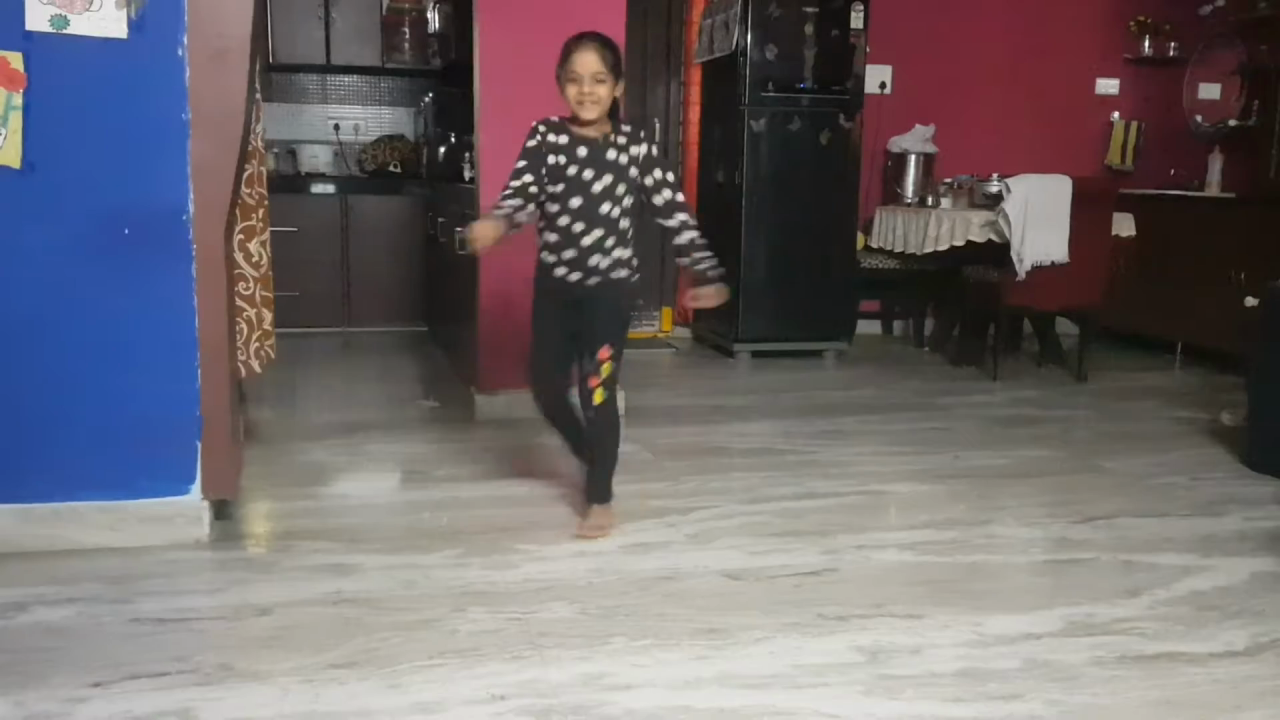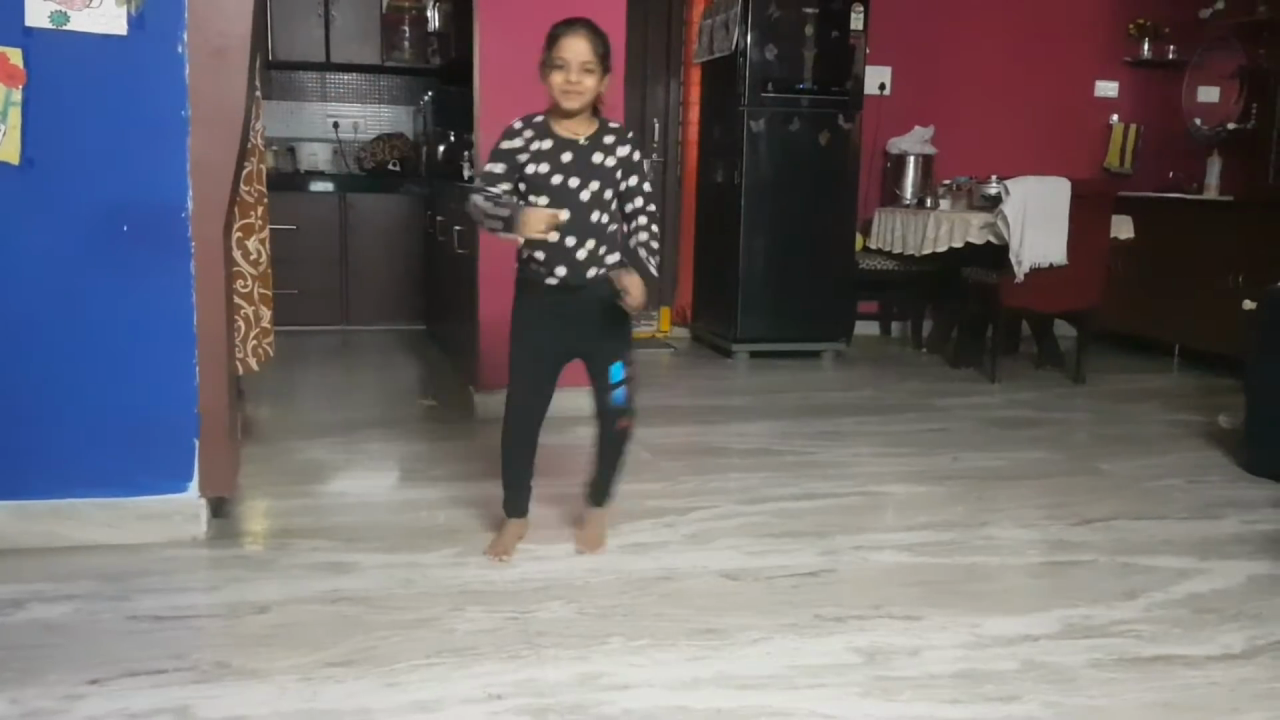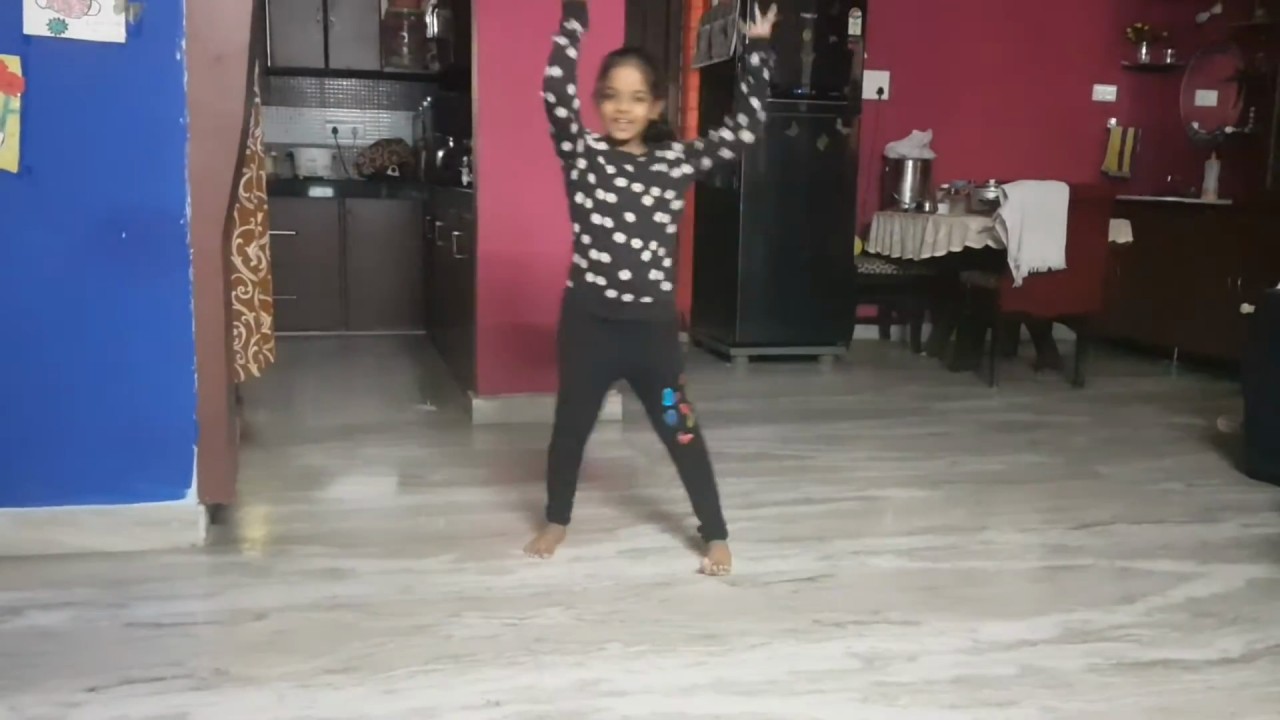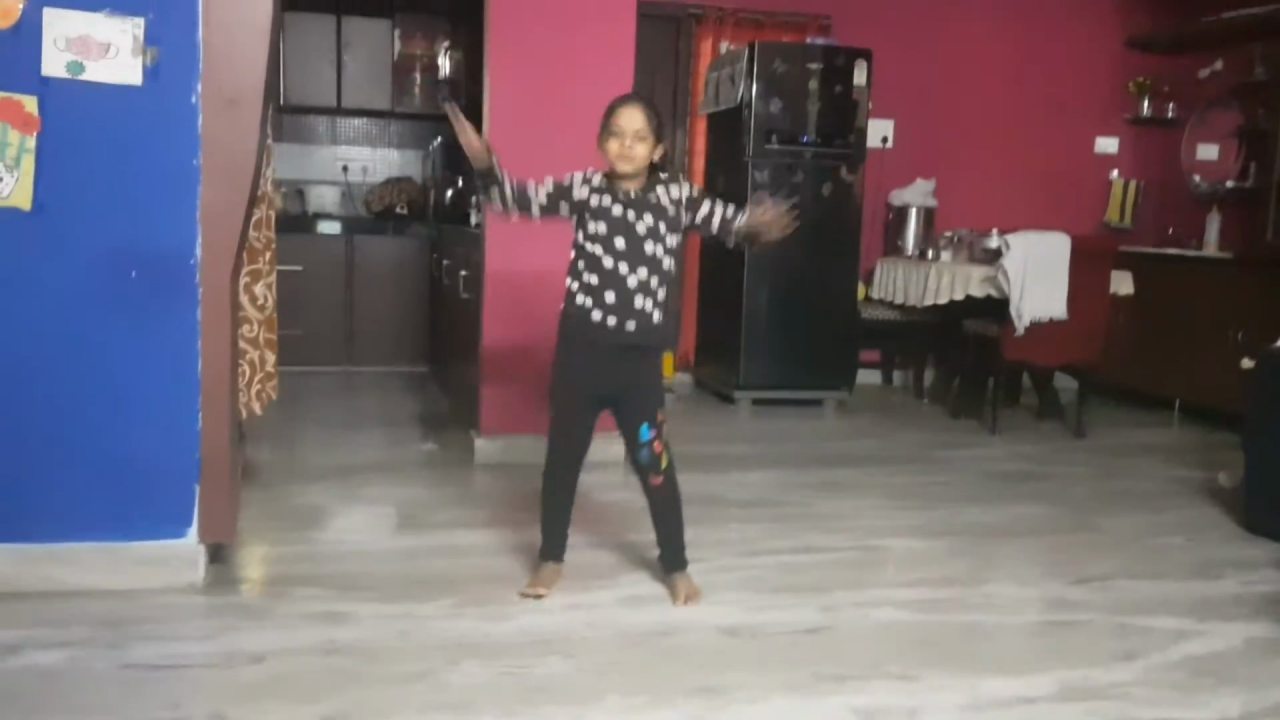
dt=1s
person 1, frame 1
left shoulder: (636, 147)
right shoulder: (543, 136)
left elbow: (672, 214)
right elbow: (518, 195)
left wrist: (707, 273)
right wrist: (493, 222)
left hip: (609, 290)
right hip: (554, 286)
left knee: (599, 394)
right knee: (548, 393)
left ankle: (601, 500)
right ankle: (591, 465)
person 1, frame 2
left shoulder: (621, 143)
right shoulder: (520, 137)
left elbow: (643, 217)
right elbow: (484, 199)
left wrist: (637, 271)
right wrist: (520, 218)
left hip: (604, 300)
right hip: (540, 298)
left knee: (617, 410)
right knee: (523, 410)
left ankle: (596, 506)
right ankle: (515, 517)
person 1, frame 3
left shoulder: (676, 161)
right shoulder: (581, 151)
left elbow: (744, 131)
right elbow: (557, 93)
left wrist: (757, 50)
left hip: (651, 322)
right hip: (589, 318)
left knee: (681, 429)
right knee: (571, 425)
left ankle: (715, 535)
right ankle: (556, 520)
person 1, frame 4
left shoulder: (676, 198)
right shoulder: (582, 188)
left elbow: (730, 220)
right elbow: (515, 198)
left wrist: (761, 220)
right wrist: (482, 160)
left hip: (638, 356)
right hip: (579, 355)
left knee: (655, 464)
right knee: (562, 459)
left ankle: (676, 566)
right ankle: (550, 560)
